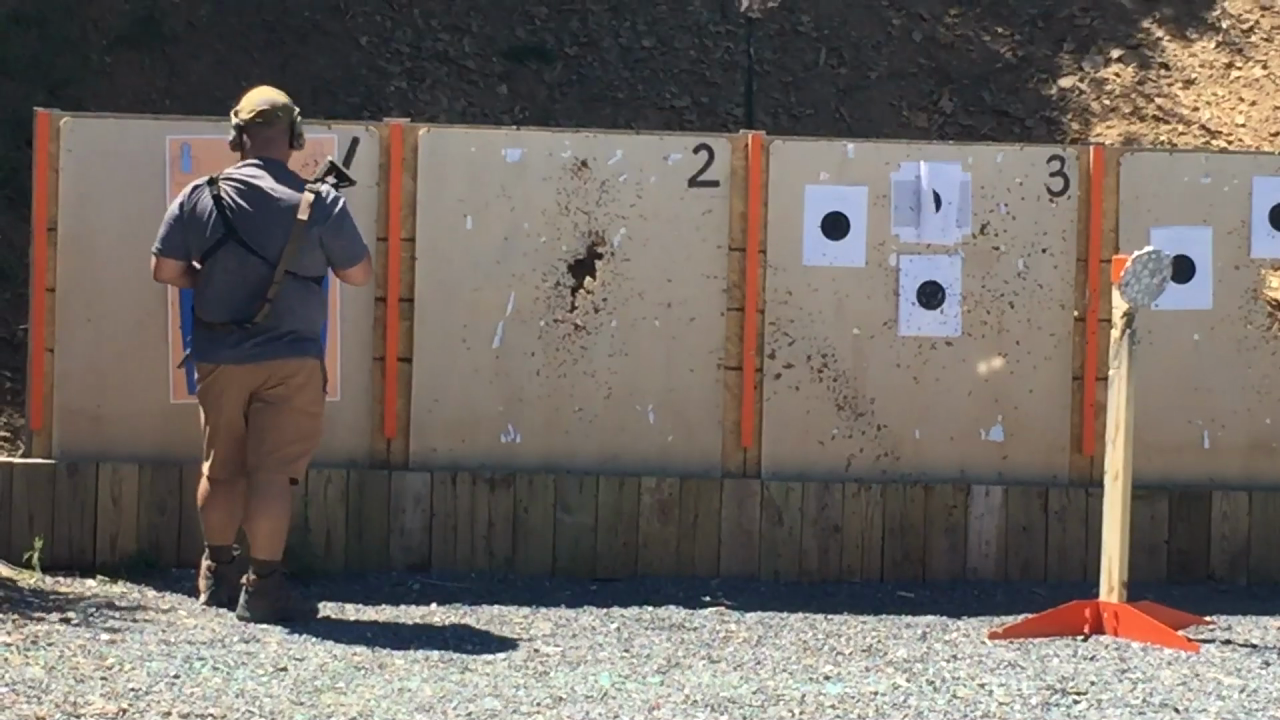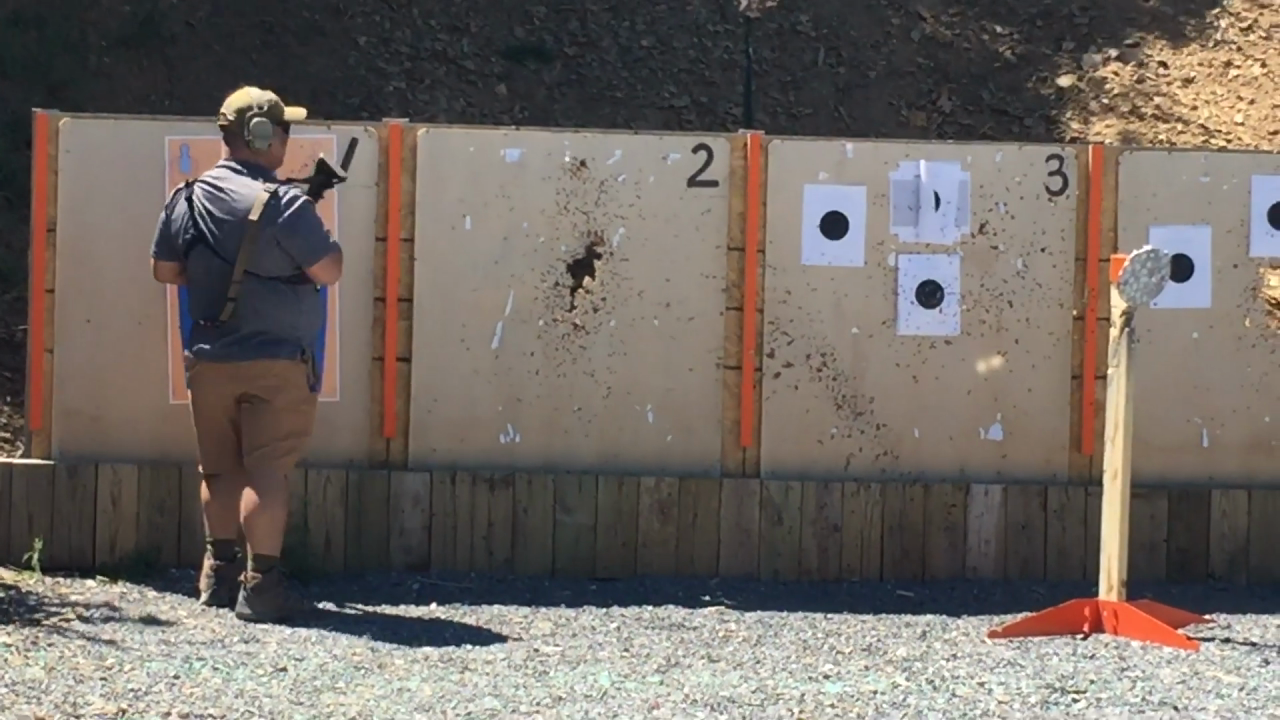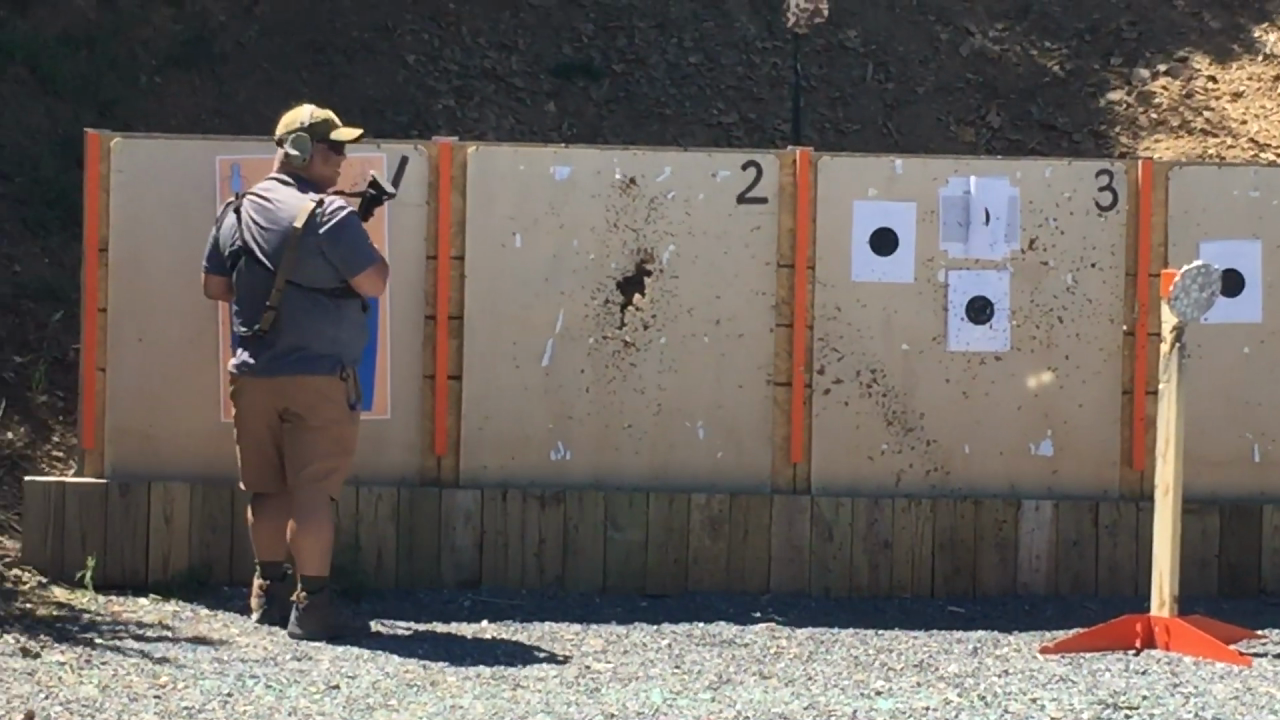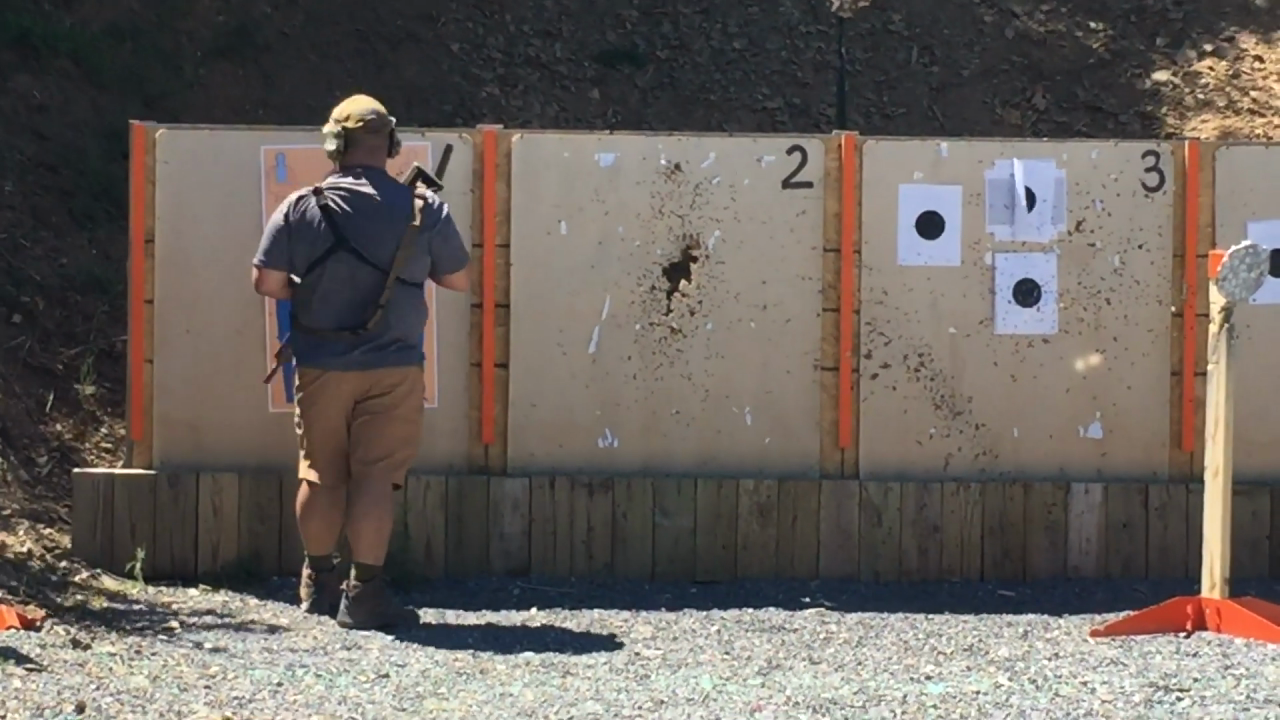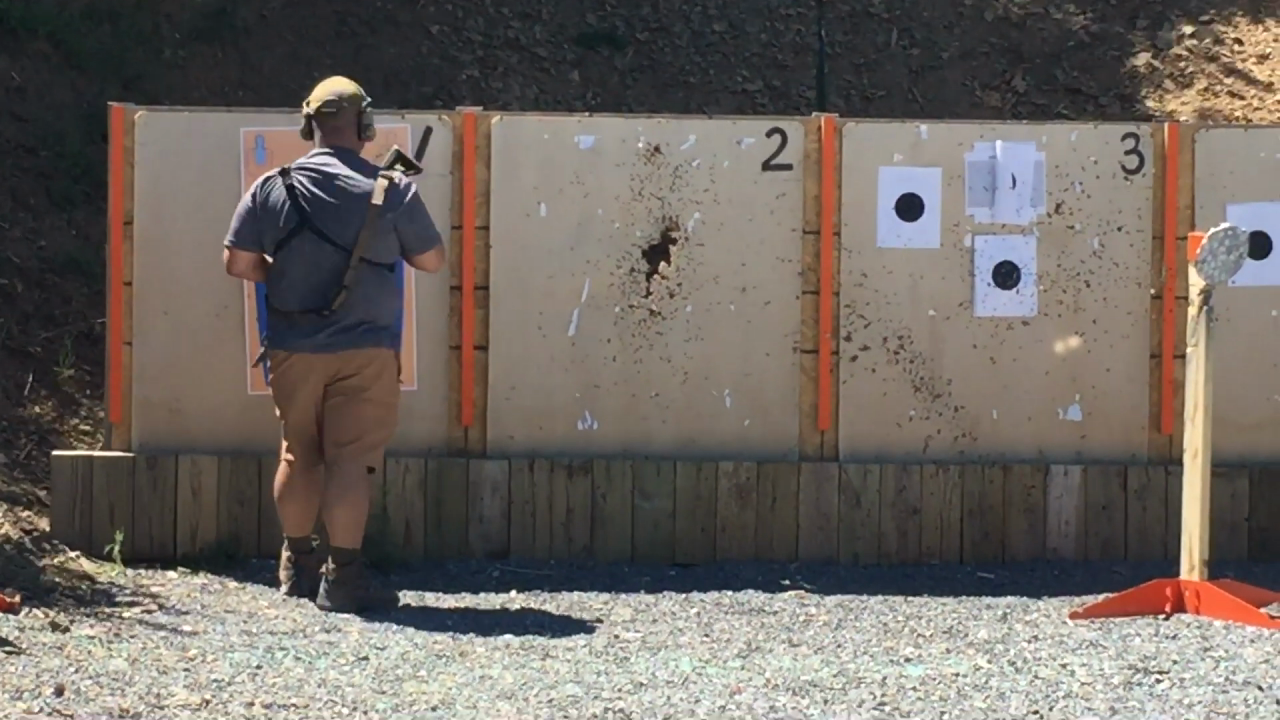
dt=1s
person 1, frame 1
left shoulder: (199, 196)
right shoulder: (320, 202)
left elbow: (165, 271)
right elbow: (359, 274)
left hip: (219, 359)
right hip: (289, 361)
left knee: (221, 469)
right knee: (271, 473)
left ankle: (217, 577)
right ankle: (262, 589)
person 1, frame 2
left shoulder: (185, 198)
right shoulder: (284, 202)
left elbow: (165, 271)
right elbow: (329, 272)
right wrist: (324, 238)
left hip: (211, 357)
right hip: (276, 361)
left knee: (222, 467)
right knee: (267, 469)
left ankle: (219, 574)
right ankle: (261, 586)
person 1, frame 3
left shoulder: (236, 211)
right shoulder: (329, 213)
left elbow: (214, 287)
right elbow: (373, 284)
right wrist: (374, 253)
left hip: (254, 374)
right hip: (318, 376)
left knee: (267, 488)
right knee: (313, 490)
left ankle: (269, 593)
right ankle: (312, 606)
person 1, frame 4
left shoulder: (302, 205)
right shoulder: (425, 208)
left elbow: (266, 282)
right elbow: (459, 280)
left hip: (321, 367)
right hip: (393, 369)
left knee: (320, 477)
right knee: (375, 478)
left ankle: (317, 585)
right ankle: (363, 594)
person 1, frame 5
left shoulder: (271, 186)
right shoulder: (393, 190)
left elbow: (237, 263)
right elbow: (432, 260)
left hip: (293, 348)
right hip: (366, 350)
left knee: (299, 457)
right knee: (350, 460)
left ankle: (297, 565)
right ankle: (342, 577)
